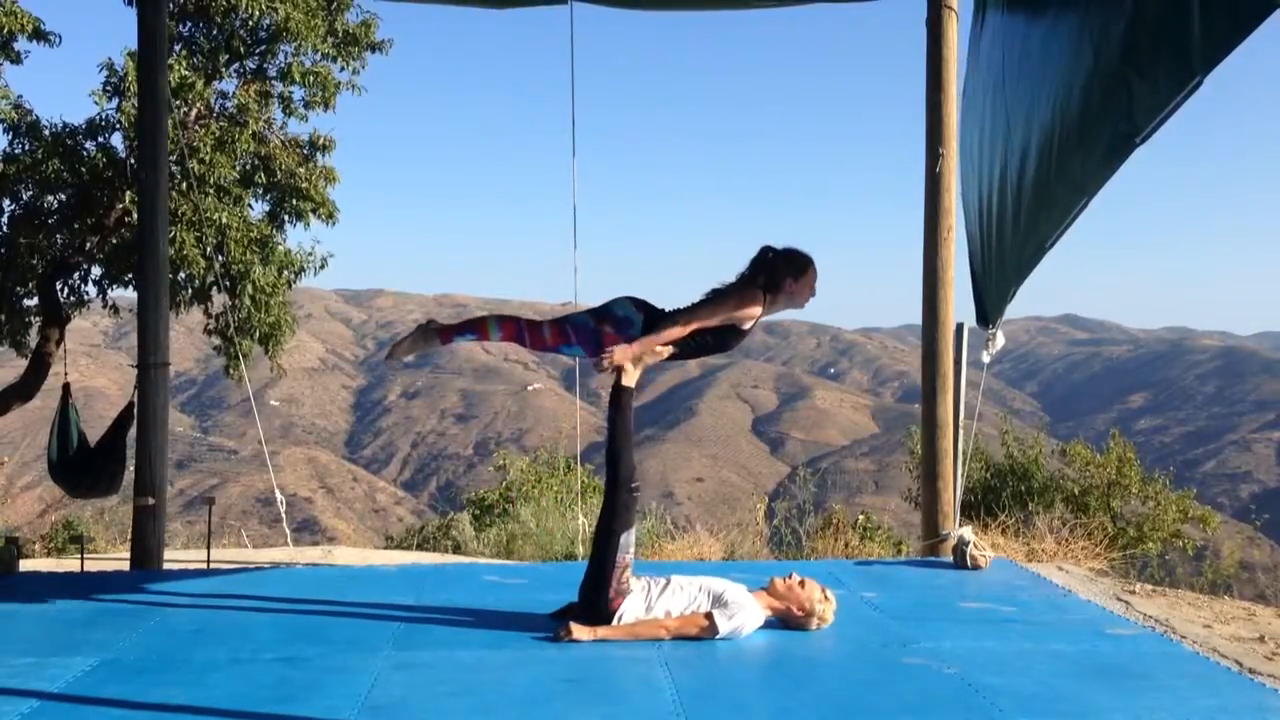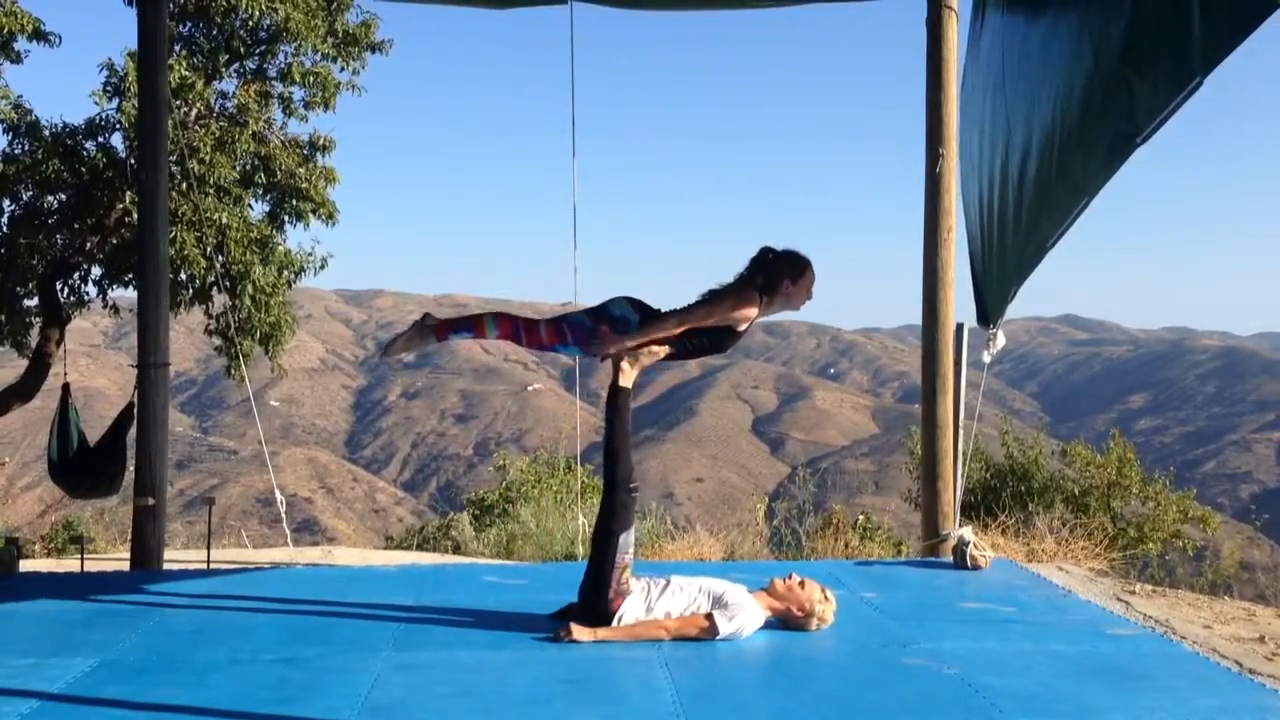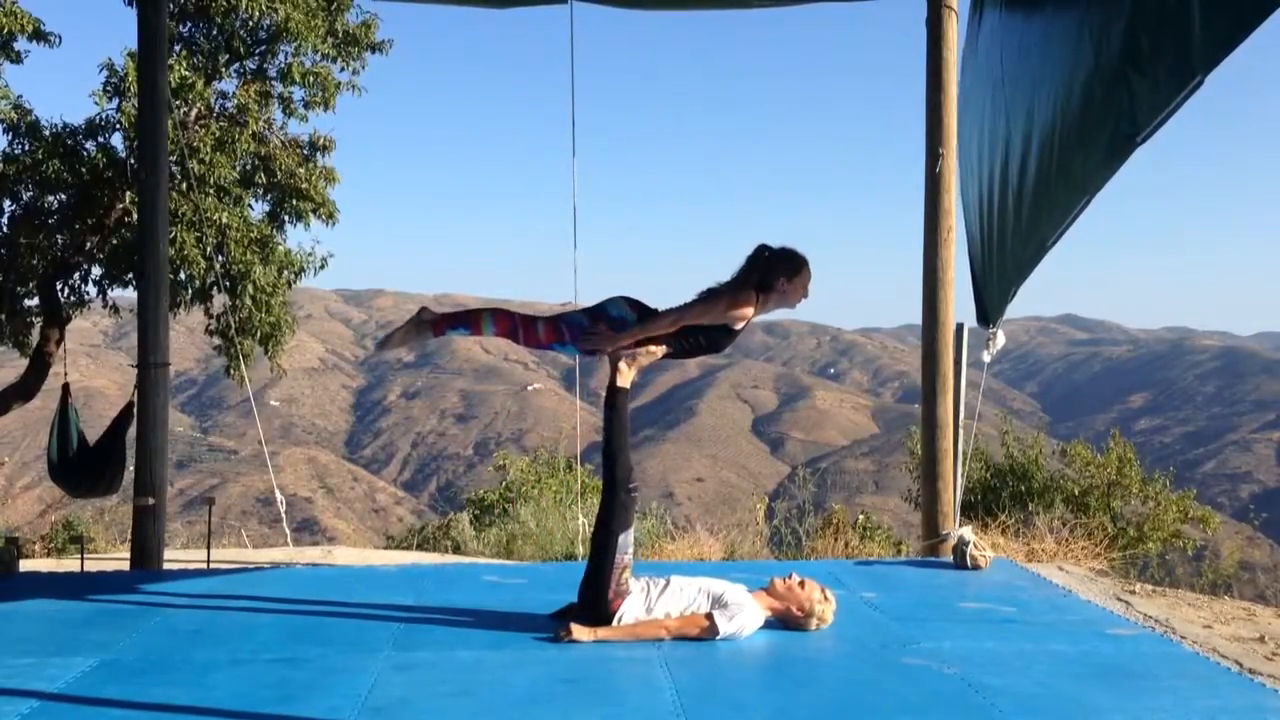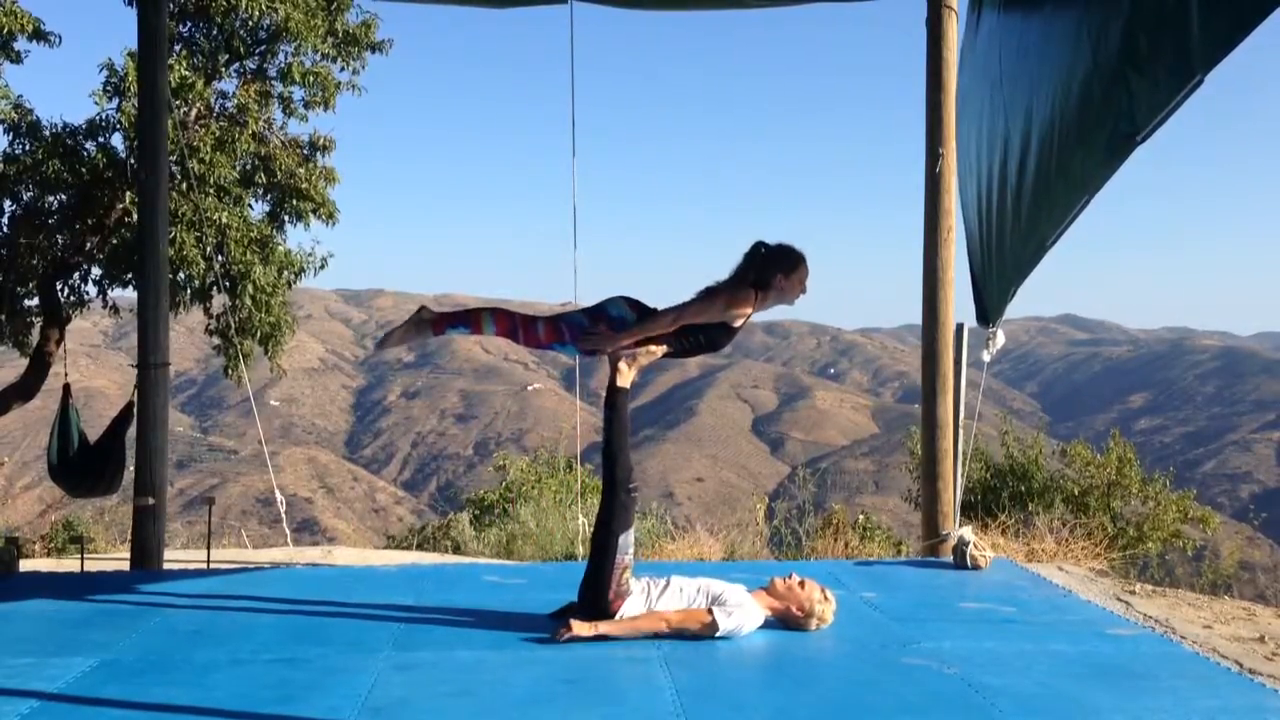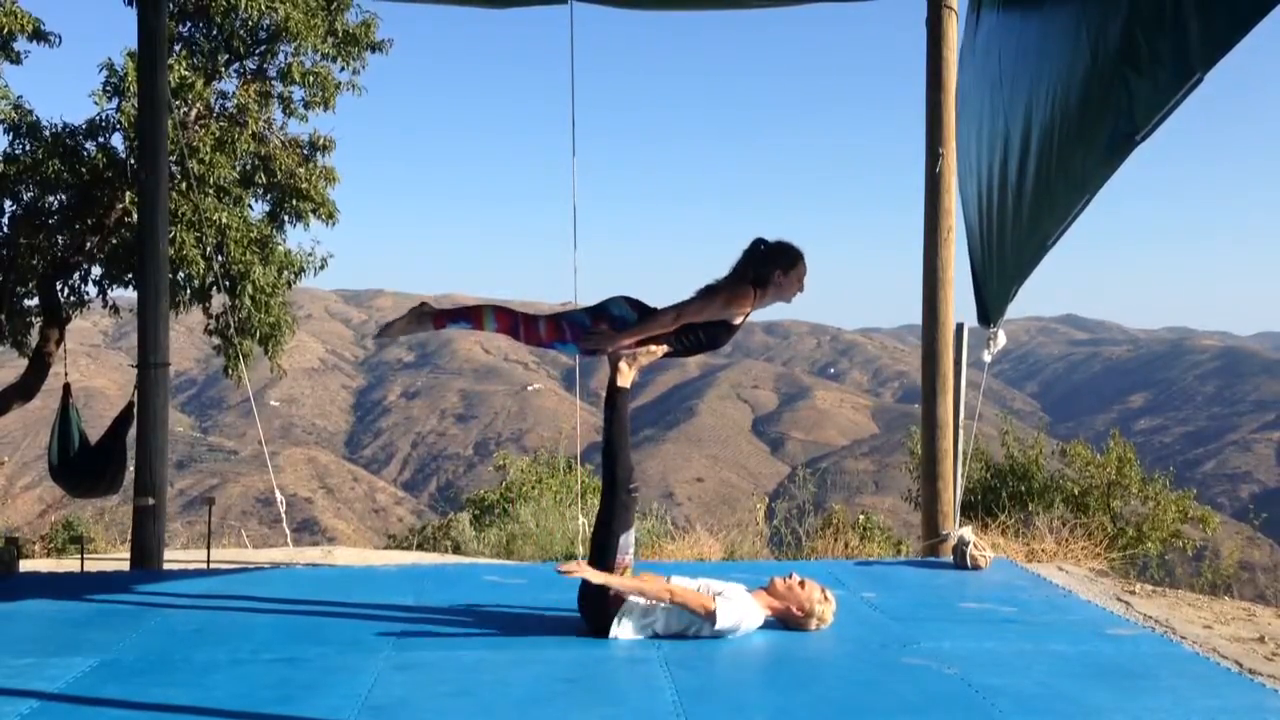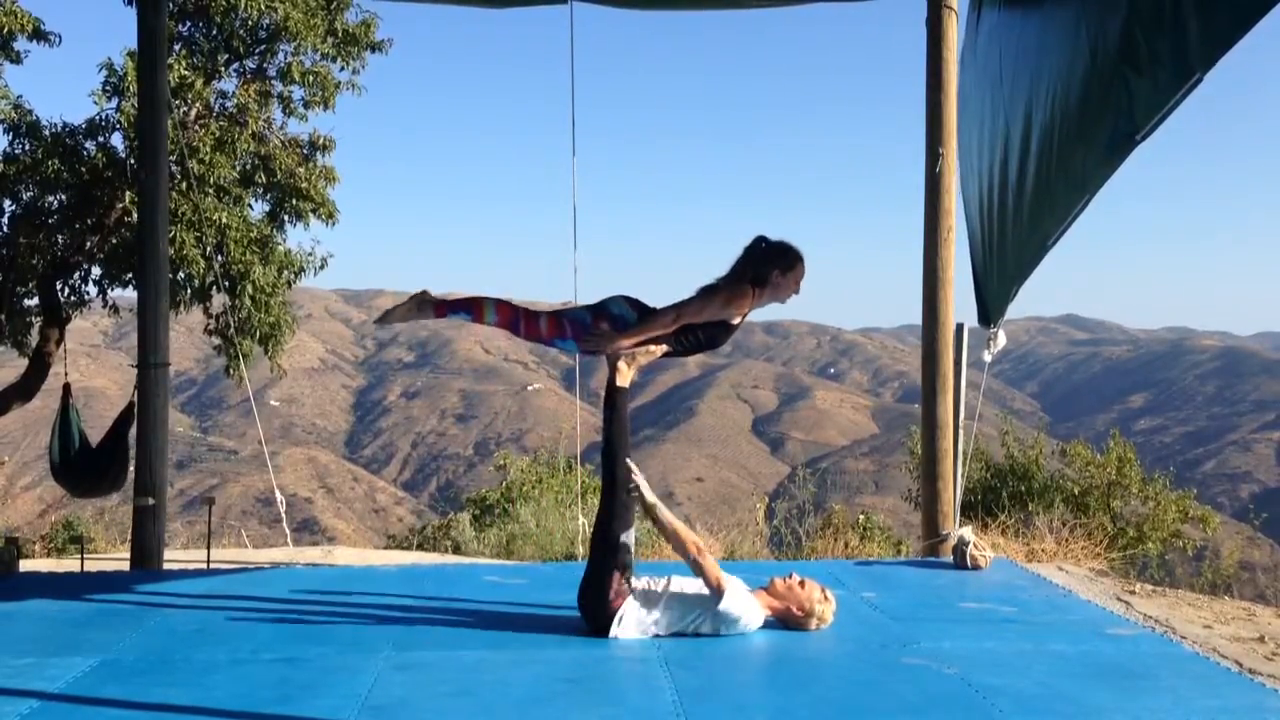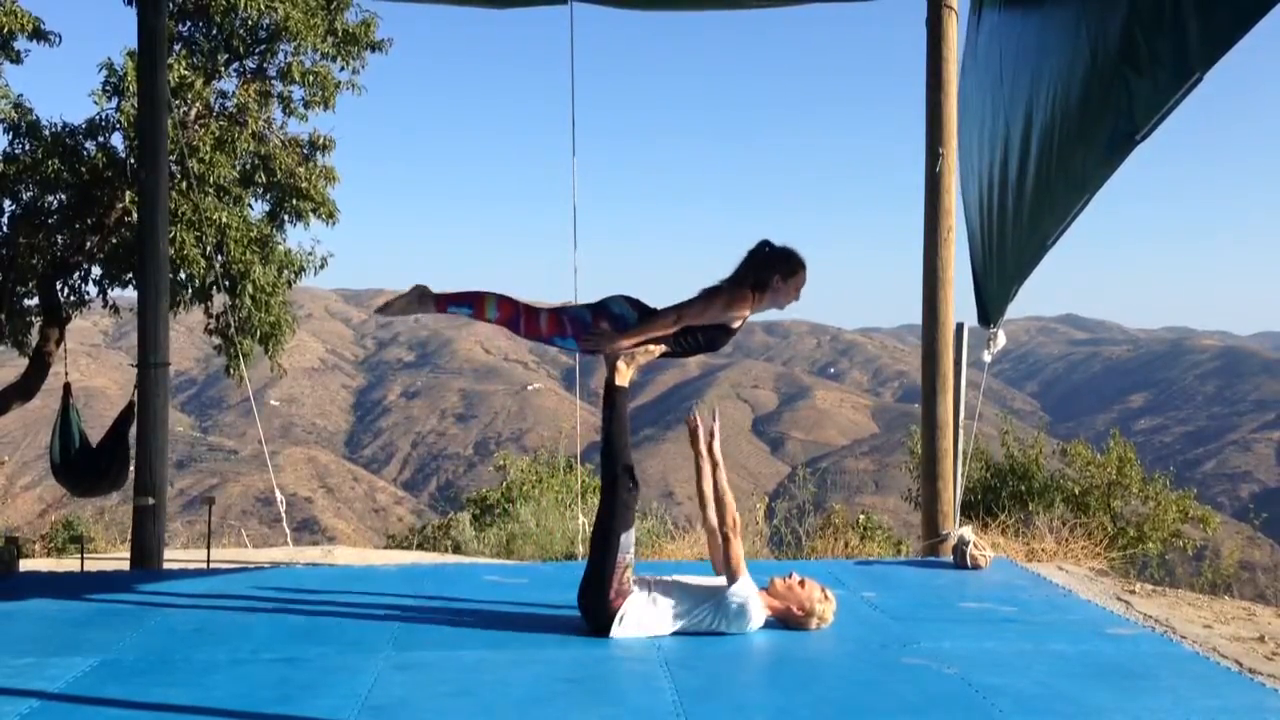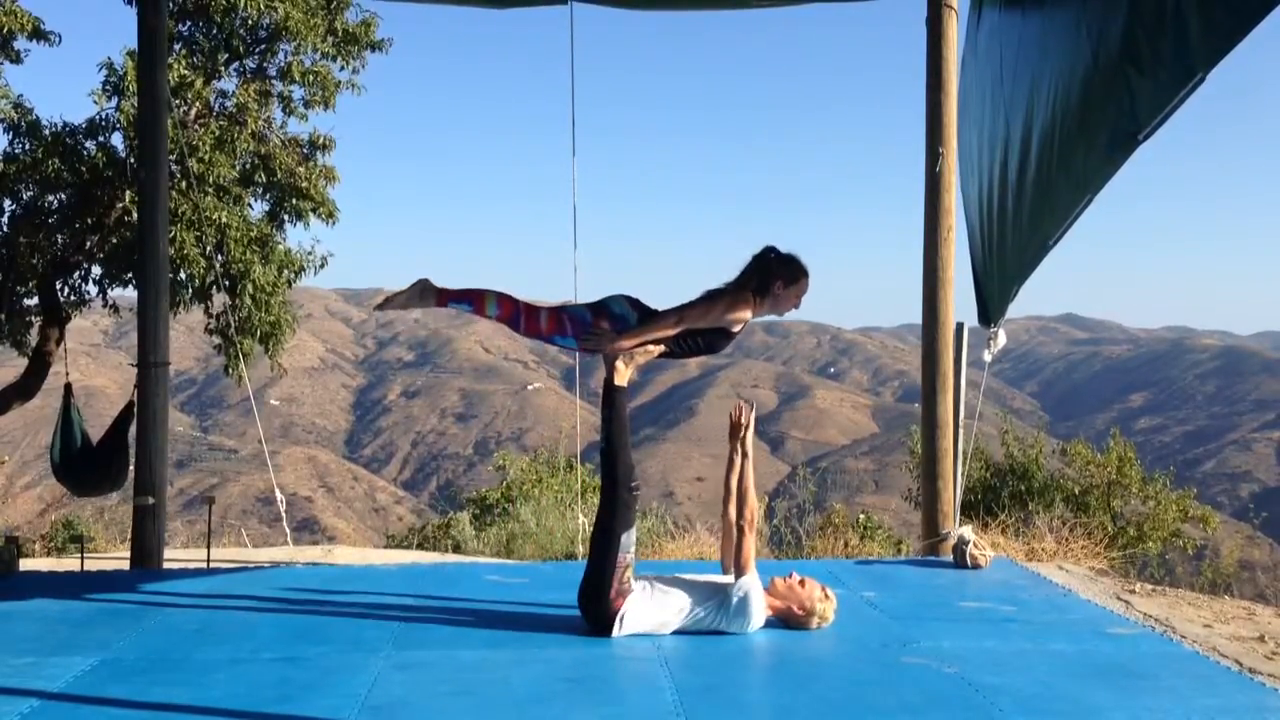
dt=0.2s
person 1, frame 1
left shoulder: (747, 299)
right shoulder: (750, 306)
right elbow: (687, 323)
left wrist: (635, 347)
right wrist: (634, 350)
left hip: (632, 325)
right hip: (629, 328)
left knee: (536, 333)
right knee: (532, 334)
left ankle: (440, 331)
right ankle: (435, 336)
person 1, frame 2
left shoulder: (744, 299)
right shoulder: (746, 307)
right elbow: (683, 321)
left wrist: (628, 342)
right wrist: (626, 345)
left hip: (629, 323)
right hip: (626, 326)
left knee: (533, 331)
right knee: (529, 333)
left ankle: (437, 325)
right ankle: (431, 333)
person 1, frame 3
left shoulder: (741, 298)
right shoulder: (743, 306)
right elbow: (679, 318)
left wrist: (624, 340)
right wrist: (623, 340)
left hip: (626, 322)
right hip: (625, 324)
left knee: (530, 329)
right knee: (527, 330)
left ankle: (434, 321)
right ankle: (428, 328)
person 1, frame 4
left shoulder: (739, 296)
right shoulder: (742, 303)
right elbow: (678, 316)
left wrist: (624, 339)
right wrist: (622, 341)
left hip: (626, 322)
right hip: (624, 326)
left knee: (530, 329)
right knee: (527, 330)
left ankle: (435, 320)
right ankle: (427, 327)
person 1, frame 5
left shoulder: (738, 293)
right shoulder: (742, 300)
right elbow: (679, 316)
left wrist: (627, 339)
right wrist: (625, 341)
left hip: (628, 324)
right hip: (624, 327)
left knee: (530, 329)
right knee: (527, 329)
left ankle: (433, 316)
right ankle: (429, 320)
person 1, frame 6
left shoulder: (736, 293)
right shoulder: (740, 299)
right elbow: (678, 316)
left wrist: (626, 341)
right wrist: (624, 341)
left hip: (626, 323)
right hip: (624, 324)
left knee: (529, 324)
right knee: (526, 322)
left ankle: (432, 307)
right ankle: (428, 309)
person 1, frame 7
left shoulder: (736, 295)
right shoulder: (740, 303)
right elbow: (678, 318)
left wrist: (627, 340)
right wrist: (625, 341)
left hip: (624, 323)
right hip: (621, 325)
left knee: (530, 322)
right knee: (525, 319)
left ankle: (429, 300)
right ankle: (427, 302)
person 1, frame 8
left shoulder: (737, 299)
right shoulder: (741, 307)
right elbow: (679, 319)
left wrist: (626, 341)
right wrist: (624, 342)
left hip: (624, 321)
right hip: (620, 324)
left knee: (530, 320)
right knee: (526, 318)
left ankle: (432, 296)
right ankle: (430, 296)
person 2, frame 1
left shoulder: (744, 616)
right shoulder: (744, 599)
left elbow: (668, 628)
left wrist: (594, 632)
left hip: (613, 608)
right hip: (616, 602)
left knee: (623, 496)
left ankle: (626, 381)
person 2, frame 2
left shoulder: (745, 617)
right shoulder: (743, 600)
left elbow: (668, 629)
left wrist: (594, 633)
left hip: (613, 611)
right hip: (619, 602)
left knee: (621, 498)
left ankle: (624, 380)
person 2, frame 3
left shoulder: (744, 618)
right shoulder: (742, 599)
left elbow: (668, 628)
left wrist: (594, 632)
left hip: (613, 611)
right hip: (619, 603)
left knee: (620, 499)
left ankle: (621, 380)
person 2, frame 4
left shoulder: (744, 616)
right shoulder: (743, 600)
left elbow: (668, 622)
left wrist: (594, 627)
left hip: (613, 610)
right hip: (617, 606)
left knee: (620, 498)
left ankle: (621, 379)
person 2, frame 5
left shoulder: (743, 615)
right shoulder: (741, 600)
left elbow: (673, 594)
left wrist: (603, 576)
left hip: (610, 616)
right hip: (618, 605)
left knee: (621, 499)
left ankle: (622, 380)
person 2, frame 6
left shoulder: (744, 613)
right shoulder: (741, 598)
left elbow: (698, 553)
right elbow: (697, 556)
left wrist: (652, 501)
right wrist: (651, 503)
left hip: (611, 612)
right hip: (617, 608)
left knee: (620, 499)
left ankle: (621, 378)
person 2, frame 7
left shoulder: (748, 611)
right shoulder: (741, 596)
left elbow: (730, 530)
right elbow: (712, 523)
left wrist: (716, 461)
right wrist: (701, 456)
left hip: (611, 611)
right hip: (614, 607)
left knee: (621, 498)
left ankle: (620, 379)
person 2, frame 8
left shoulder: (749, 611)
right shoulder: (741, 595)
left elbow: (747, 524)
right elbow: (731, 518)
left wrist: (747, 453)
right wrist: (735, 451)
left hip: (612, 611)
right hip: (614, 607)
left knee: (622, 497)
left ankle: (619, 378)
